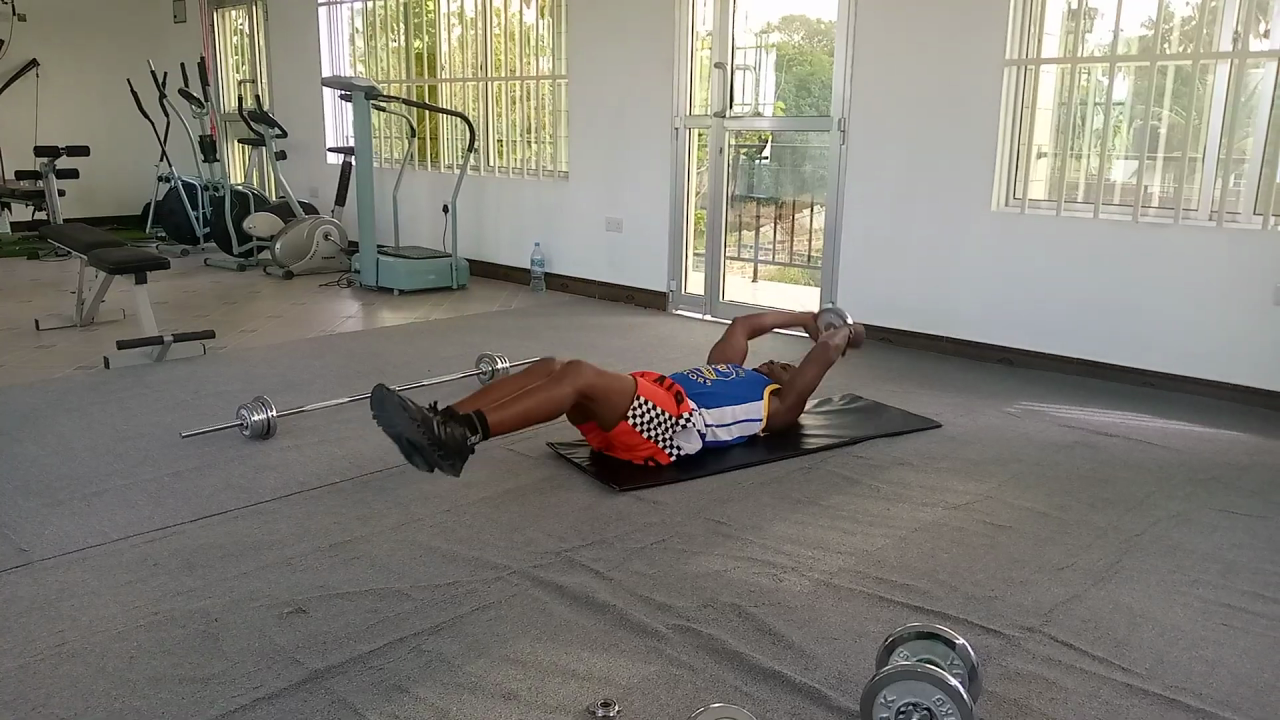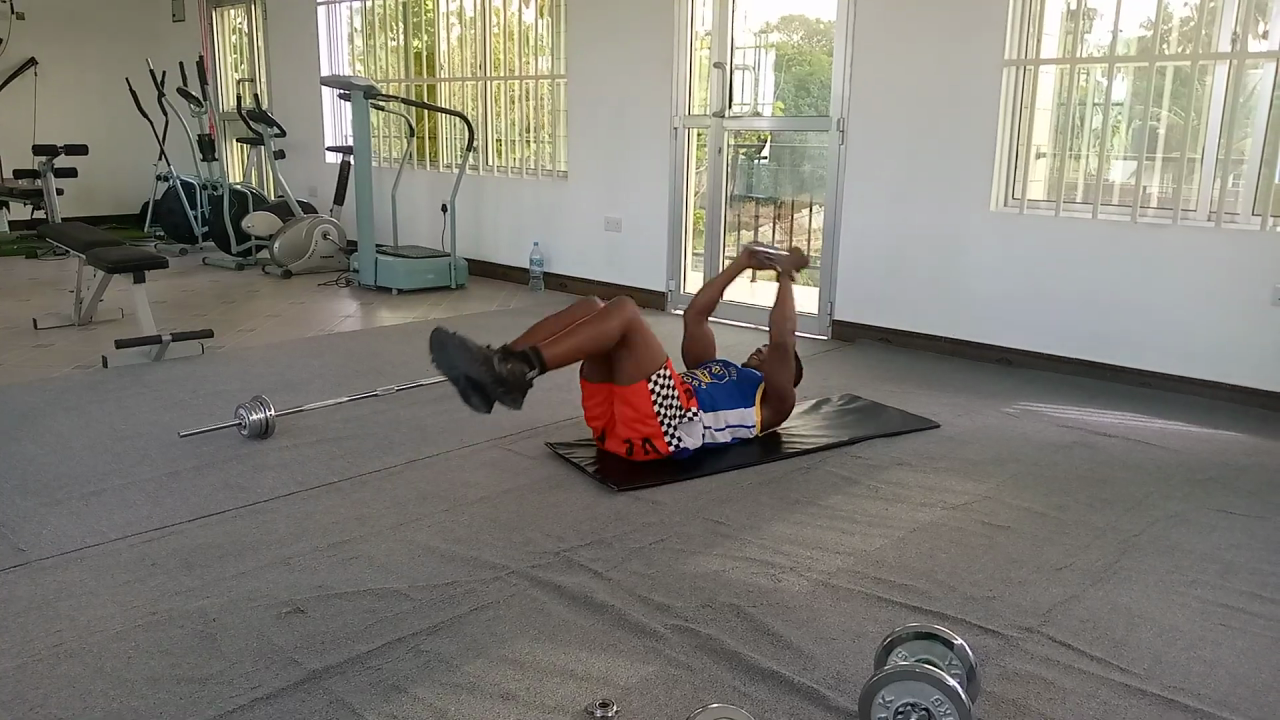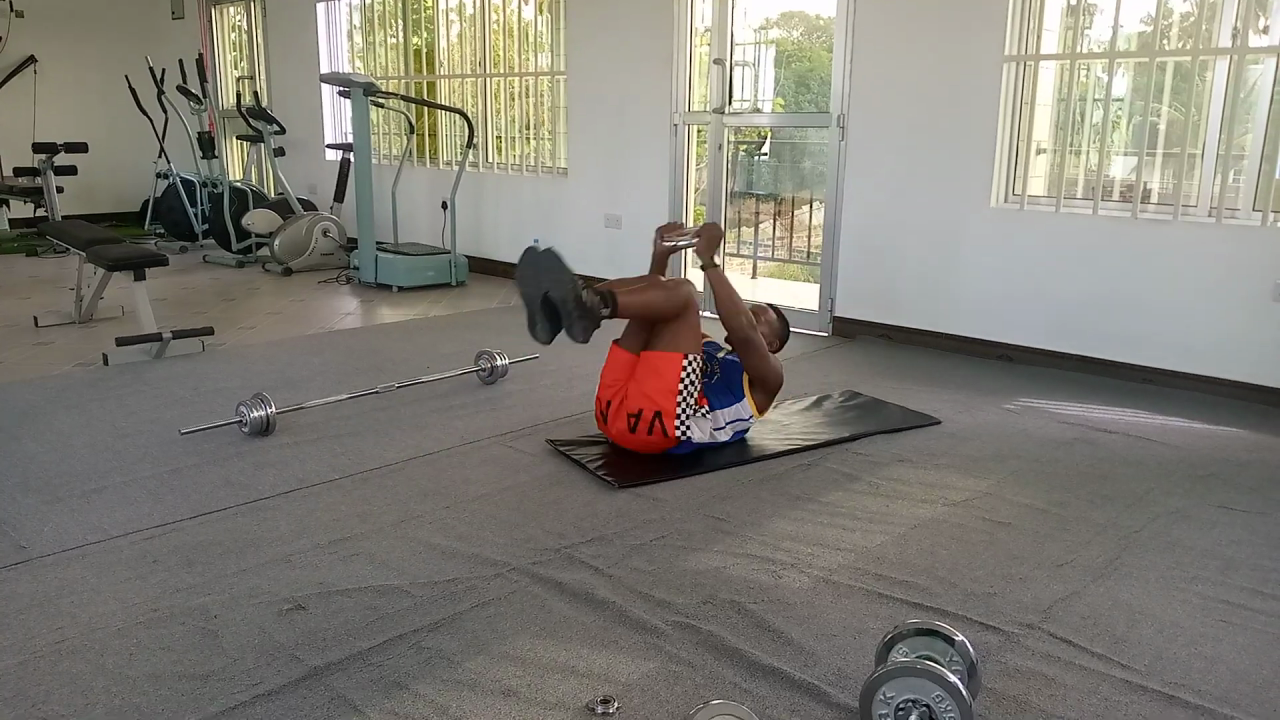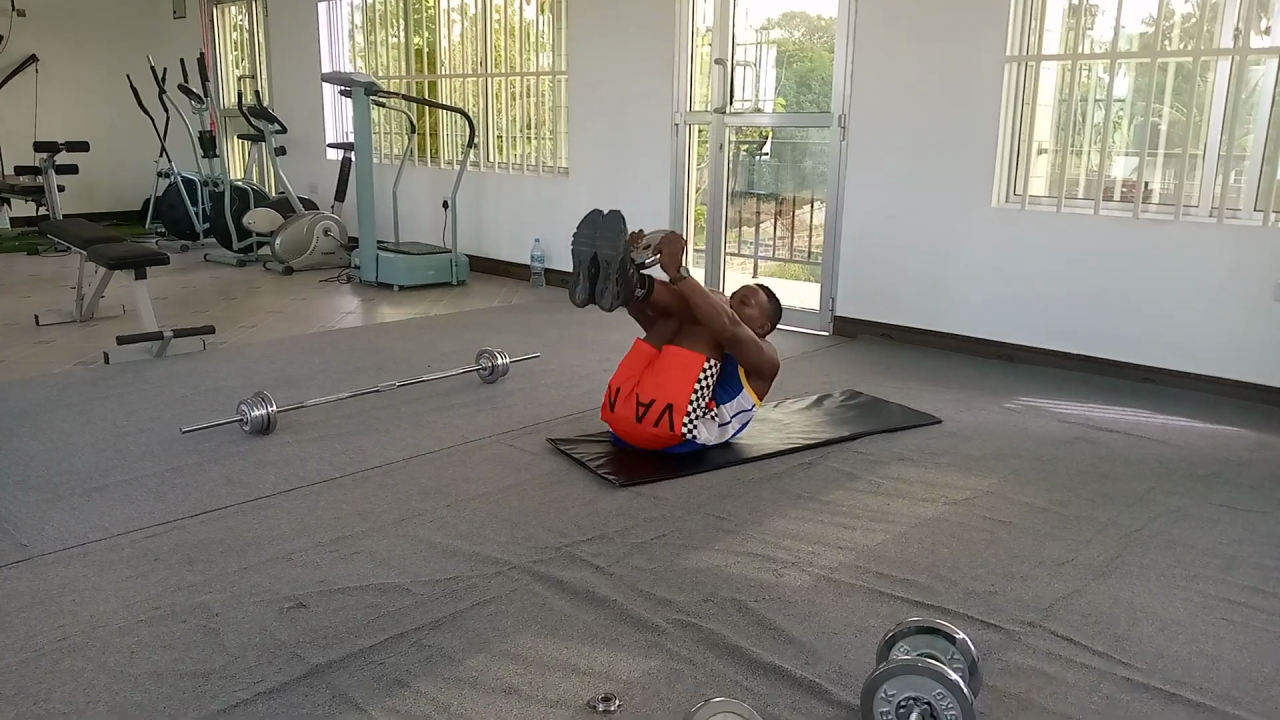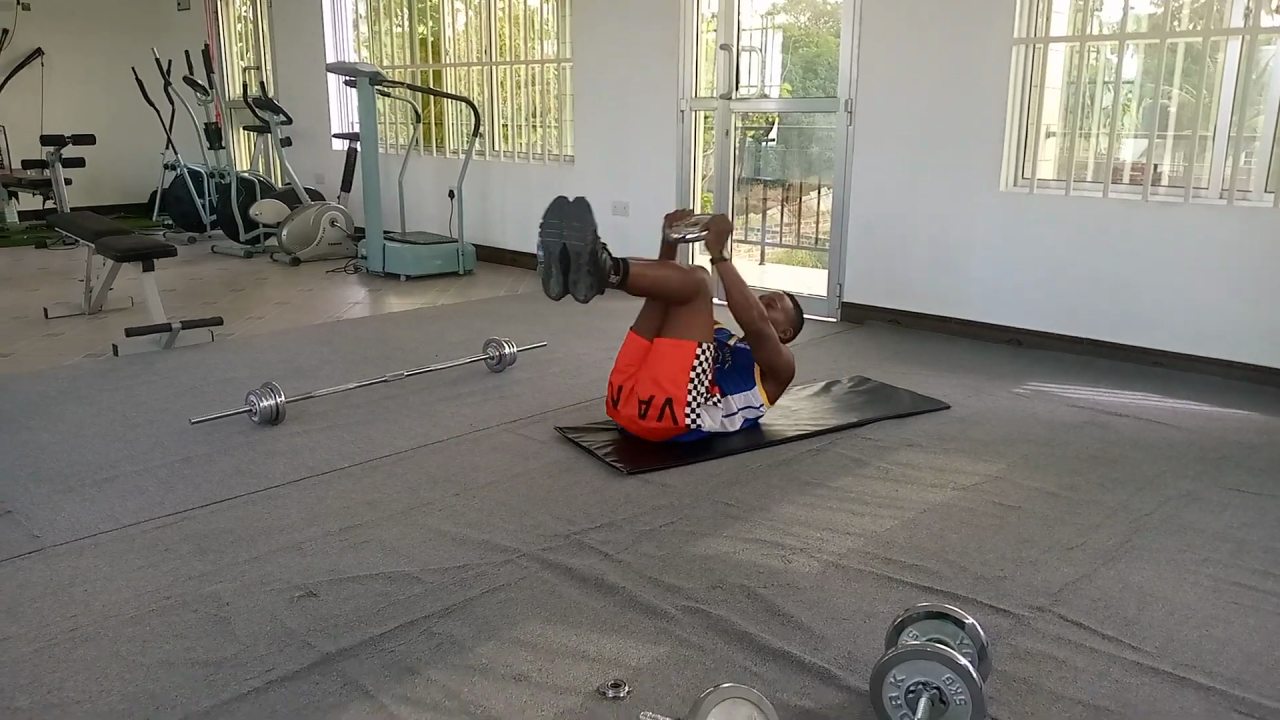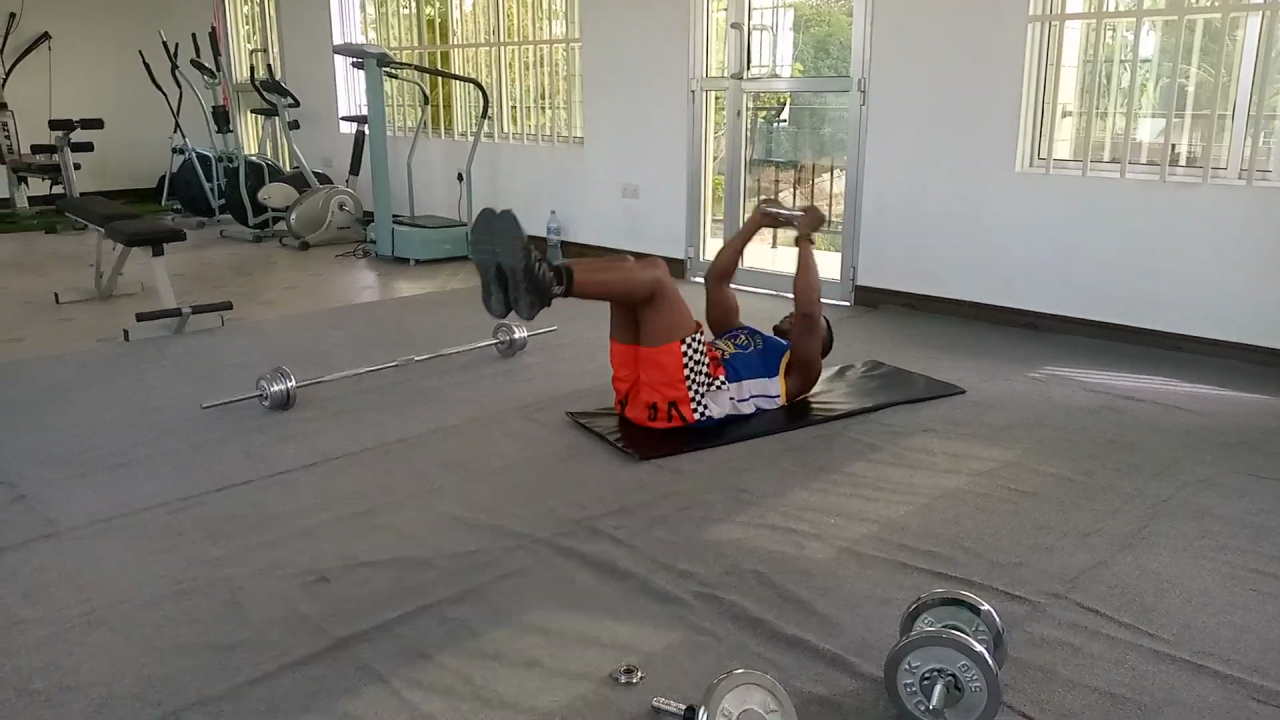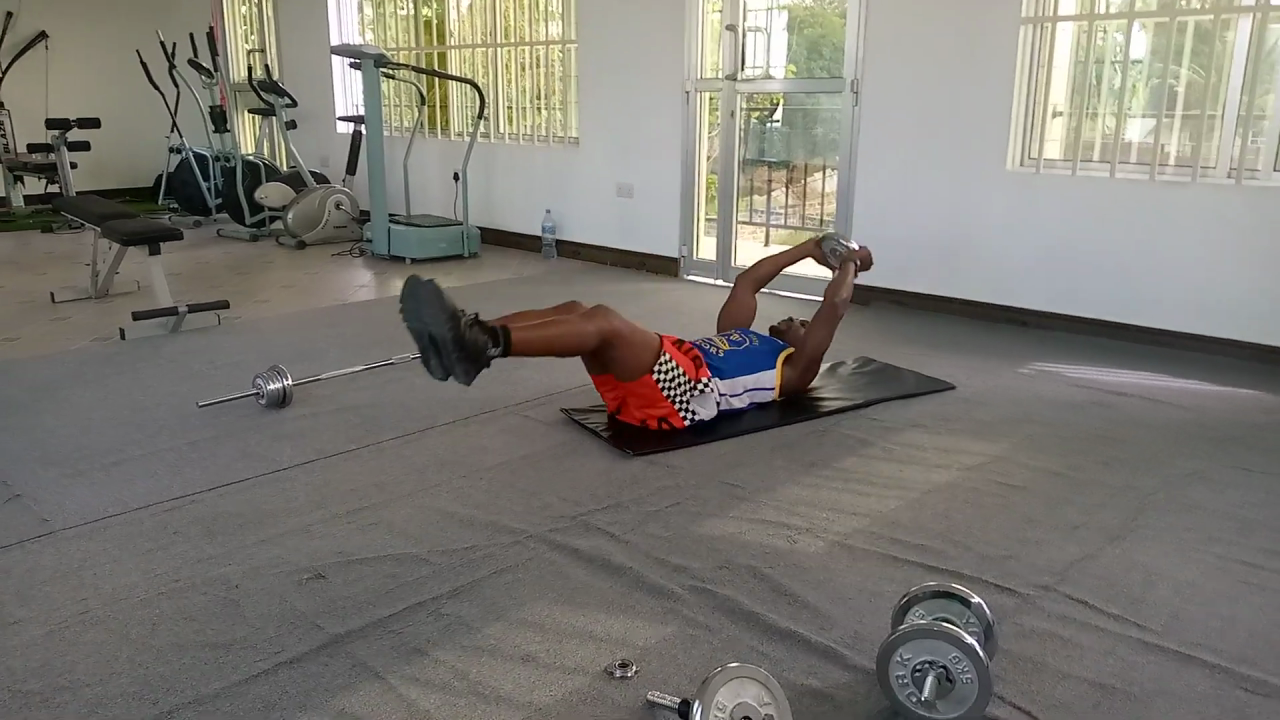
dt=0.2s
person 1, frame 1
left shoulder: (778, 402)
right shoulder: (733, 374)
left elbow: (819, 360)
right elbow: (742, 326)
left wrist: (840, 337)
right wrist: (808, 321)
left hip: (669, 432)
left knee: (577, 375)
right knee: (551, 370)
left ankle: (461, 435)
right ankle: (447, 423)
person 1, frame 2
left shoulder: (772, 402)
right shoulder: (717, 368)
left elbow: (783, 340)
right elbow: (697, 312)
left wrist: (786, 280)
right wrist: (739, 265)
left hip: (660, 434)
right hip: (614, 423)
left knee: (621, 310)
right knee: (590, 308)
left ankle: (520, 369)
right ankle: (501, 362)
person 1, frame 3
left shoulder: (766, 375)
right shoulder: (706, 351)
left elbow: (742, 330)
left wrist: (710, 263)
right wrist: (662, 255)
left hip: (664, 426)
right hip: (617, 412)
left knee: (683, 292)
right knee: (651, 300)
left ankle: (585, 308)
right ankle: (572, 305)
person 1, frame 4
left shoulder: (762, 361)
right shoulder: (711, 348)
left elbow: (727, 327)
right elbow: (641, 310)
left wrist: (676, 271)
left hip: (670, 425)
right hip: (623, 410)
left knee: (707, 310)
left ankle: (623, 282)
right ankle: (599, 280)
person 1, frame 5
left shoulder: (777, 367)
right shoulder: (720, 339)
left elbow: (754, 324)
left wrist: (718, 256)
right wrist: (669, 243)
left hip: (674, 413)
right hip: (626, 400)
left knee: (696, 280)
right knee: (665, 283)
left ankle: (602, 271)
right ankle: (583, 269)
person 1, frame 6
left shoulder: (796, 373)
right shoulder: (741, 335)
left elbow: (808, 312)
right elbow: (717, 277)
left wrist: (803, 243)
right wrist: (753, 225)
left hip: (686, 397)
right hip: (639, 388)
left knee: (652, 272)
right knee: (623, 266)
left ankle: (547, 282)
right ankle: (521, 286)
person 1, frame 7
left shoulder: (793, 369)
right shoulder: (743, 334)
left elbow: (830, 312)
right elbow: (747, 281)
left wrist: (849, 271)
right wrist: (805, 249)
left hip: (682, 395)
right hip: (655, 373)
left knee: (602, 320)
right knee: (574, 312)
left ankle: (484, 346)
right ankle: (469, 334)
